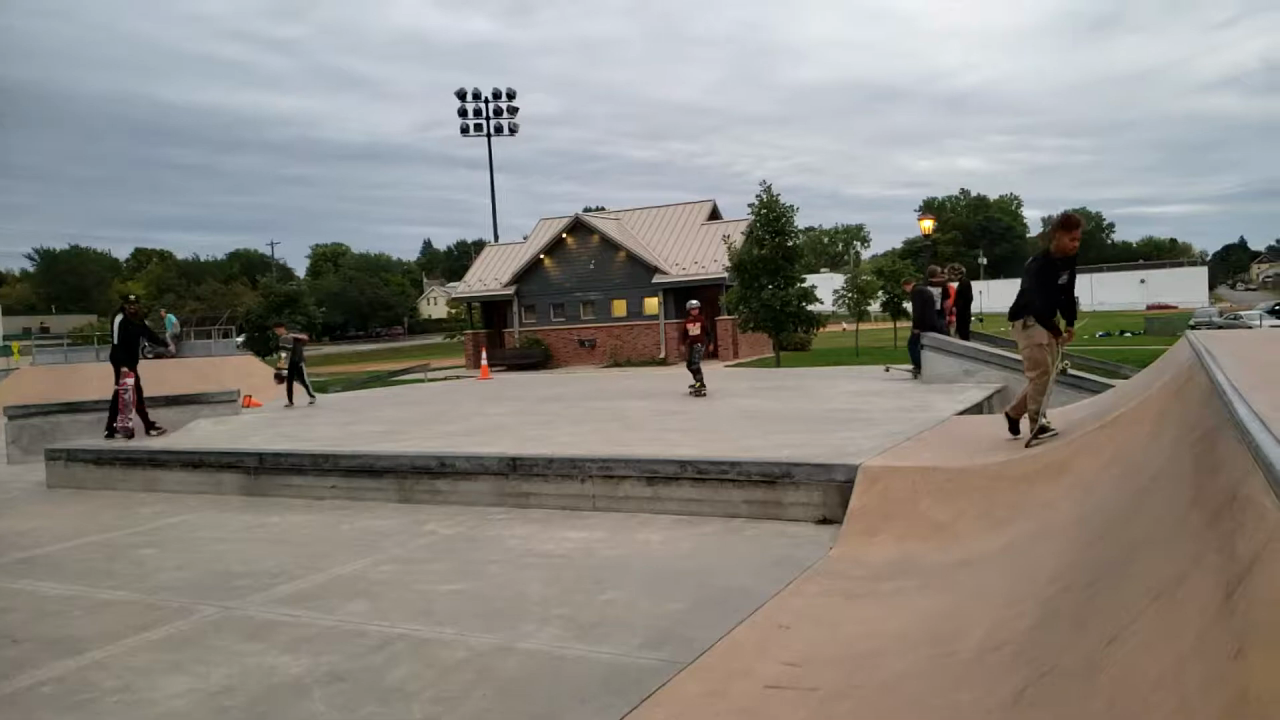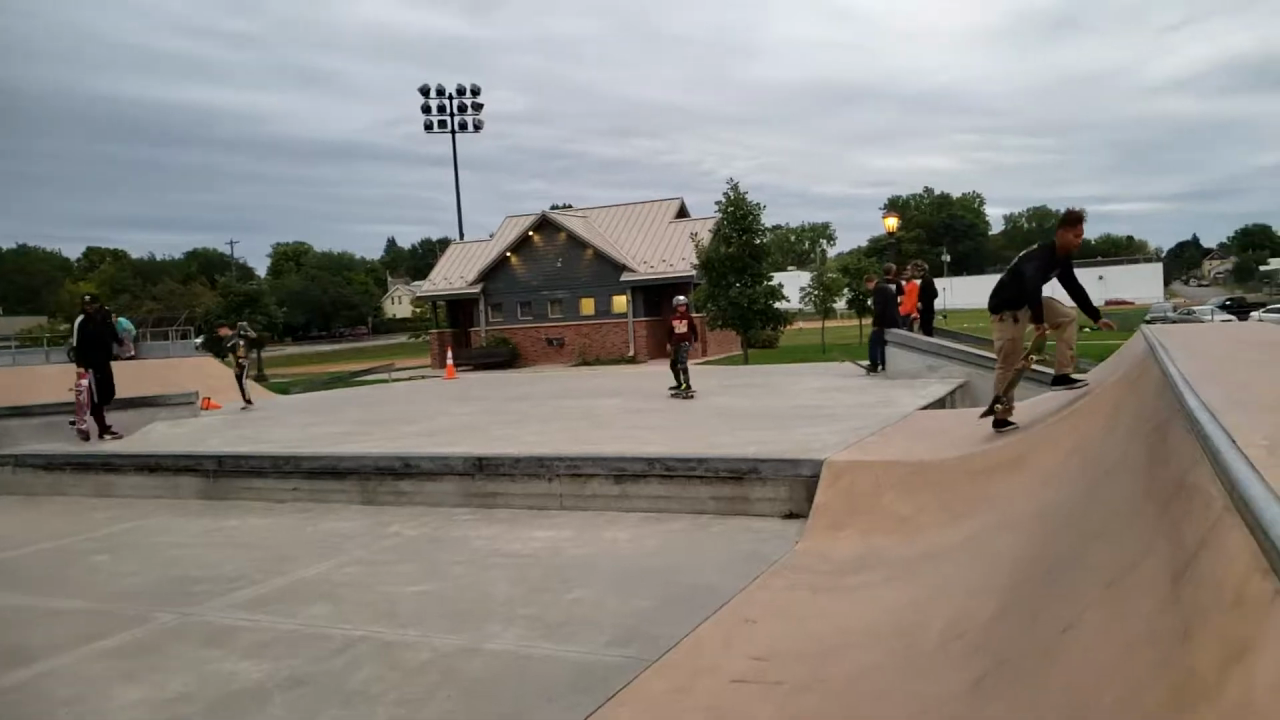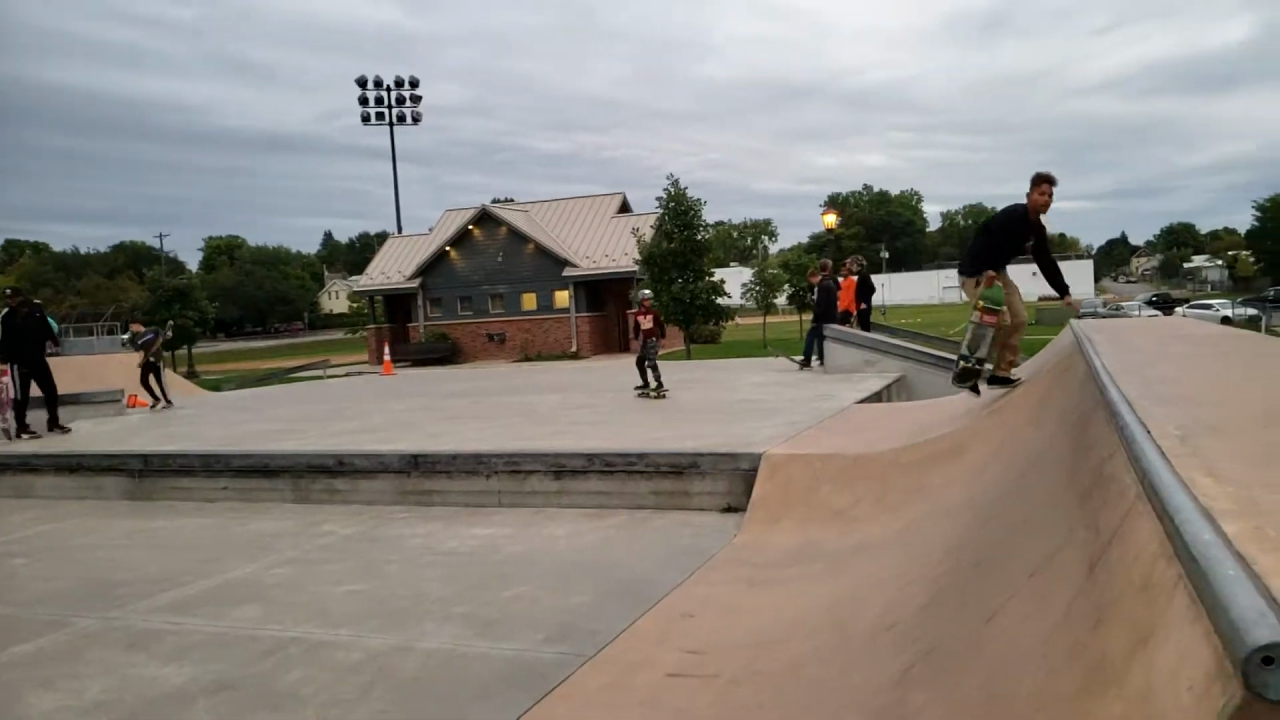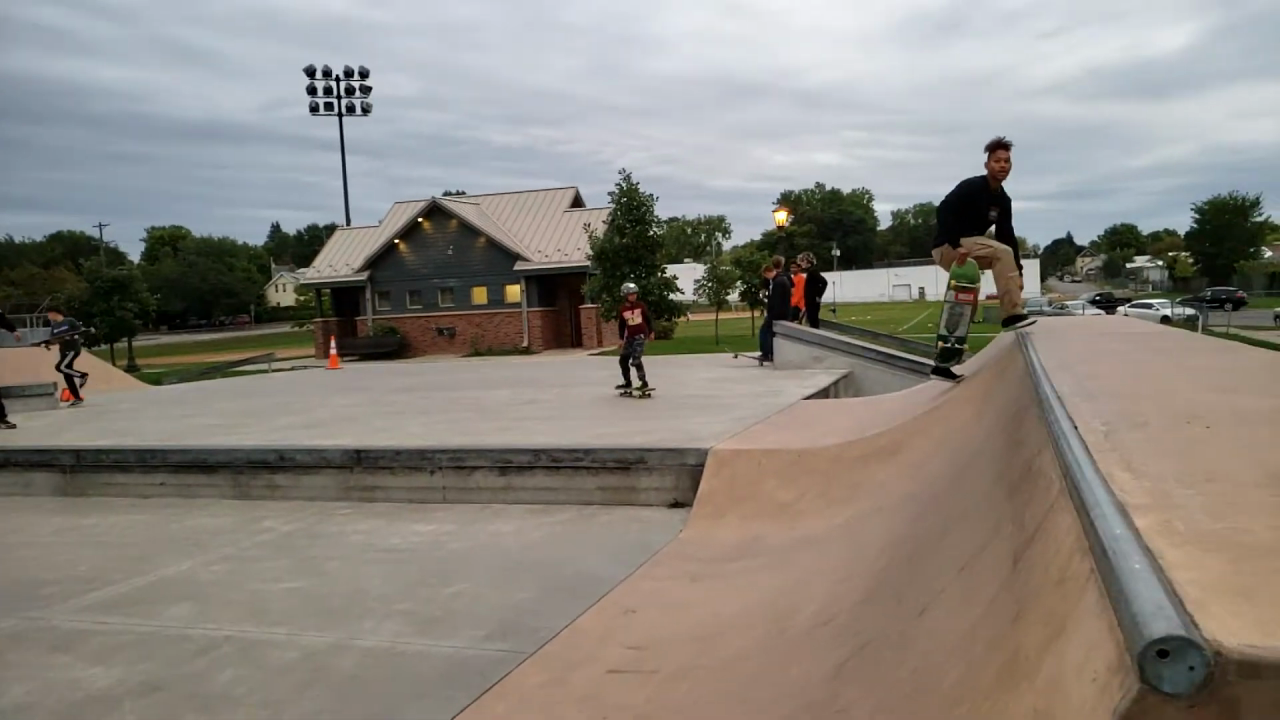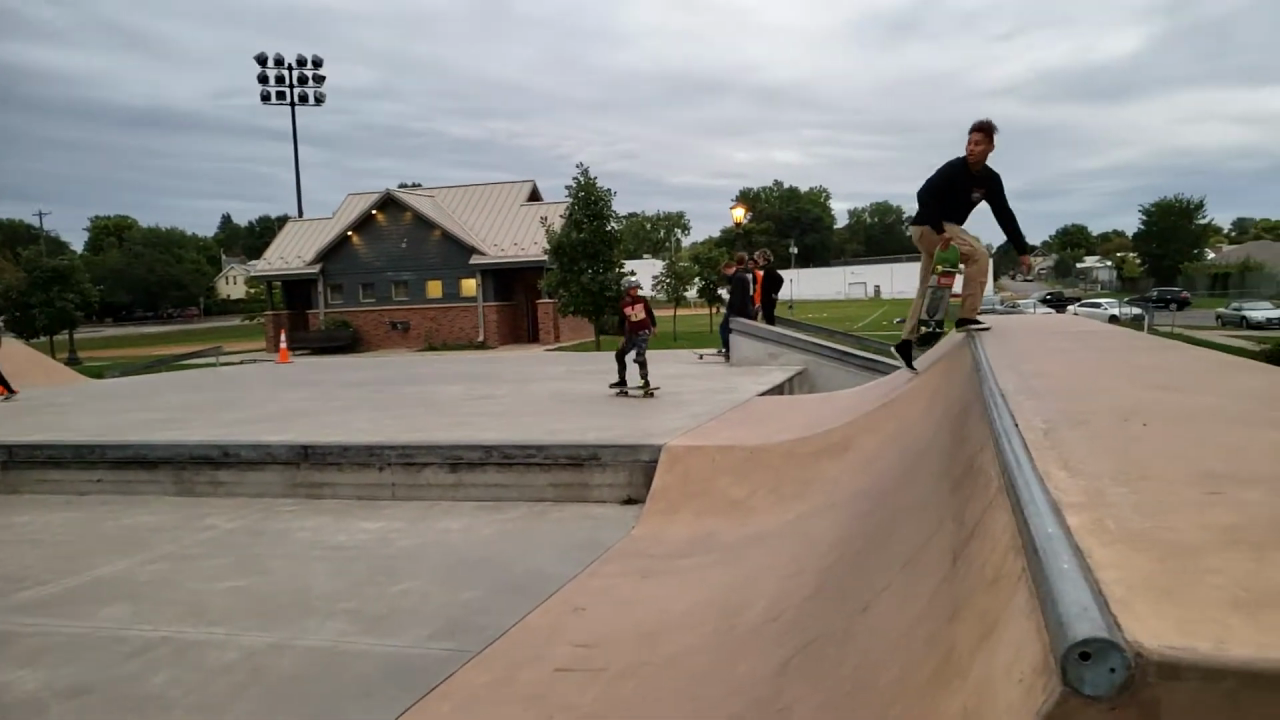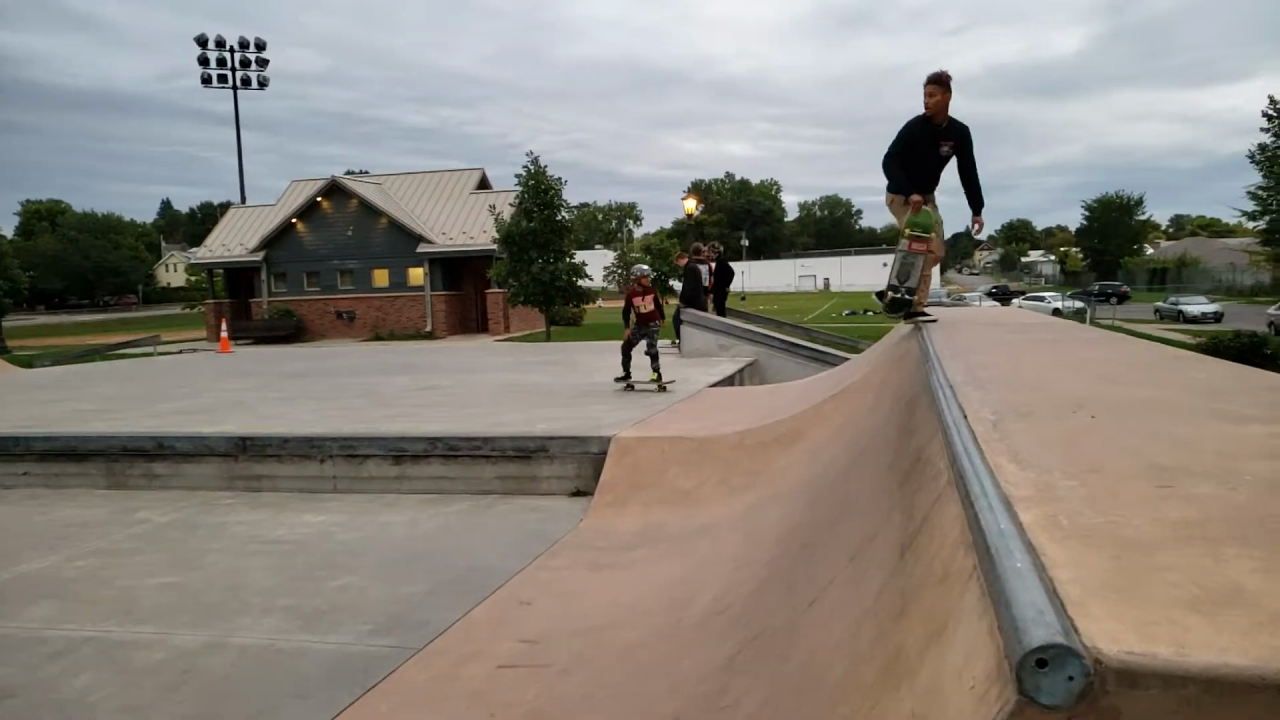
dt=0.3s
person 1, frame 1
left shoulder: (1069, 260)
right shoulder: (1037, 266)
left elbow: (1067, 292)
right elbow: (1032, 303)
left wrist: (1069, 322)
right wrist: (1054, 331)
left hip: (1047, 319)
right hip: (1027, 319)
left knee: (1042, 371)
right knee: (1040, 369)
left ankle: (1014, 413)
right ankle: (1036, 422)
person 1, frame 2
left shoulder: (1063, 257)
right shoulder: (1041, 256)
left elbow: (1074, 288)
right elbow: (1029, 284)
left wrist: (1096, 317)
right wrist: (1037, 320)
left hip: (1028, 303)
right hip: (1006, 307)
left knee: (1068, 317)
right knee: (1008, 363)
left ankle: (1063, 375)
right ankle: (1001, 416)
person 1, frame 3
left shoulder: (1038, 230)
right shoulder: (1013, 215)
left elbow: (1047, 263)
right elbow: (982, 235)
left wrist: (1064, 293)
right wrist: (985, 270)
left hip: (996, 272)
right hip: (975, 273)
left knee: (1018, 319)
right knee: (1000, 321)
left ankle: (999, 373)
person 1, frame 4
left shoulder: (1003, 202)
right shoulder: (971, 187)
left elbow: (1006, 237)
right elbow: (943, 211)
left wrist: (1017, 273)
right wrist: (956, 247)
left hip: (965, 246)
right hip: (947, 246)
right knee: (1003, 254)
right ankle: (1011, 315)
person 1, frame 5
left shoulder: (991, 180)
right shoulder: (953, 169)
left elbow: (1004, 215)
right elbow: (924, 196)
left wrist: (1022, 251)
right wrist: (939, 231)
left hip: (945, 229)
right hip: (927, 227)
left knee: (929, 290)
right knee: (977, 255)
left ankle: (906, 343)
right ankle: (966, 318)
person 1, frame 6
left shoulder: (960, 132)
right shoulder: (914, 127)
left elbow: (968, 172)
right elbow: (889, 162)
left wrist: (977, 211)
right wrist: (910, 194)
left hip: (926, 196)
right hip: (903, 196)
left knee: (934, 251)
right knee: (926, 248)
right ankle: (912, 308)
